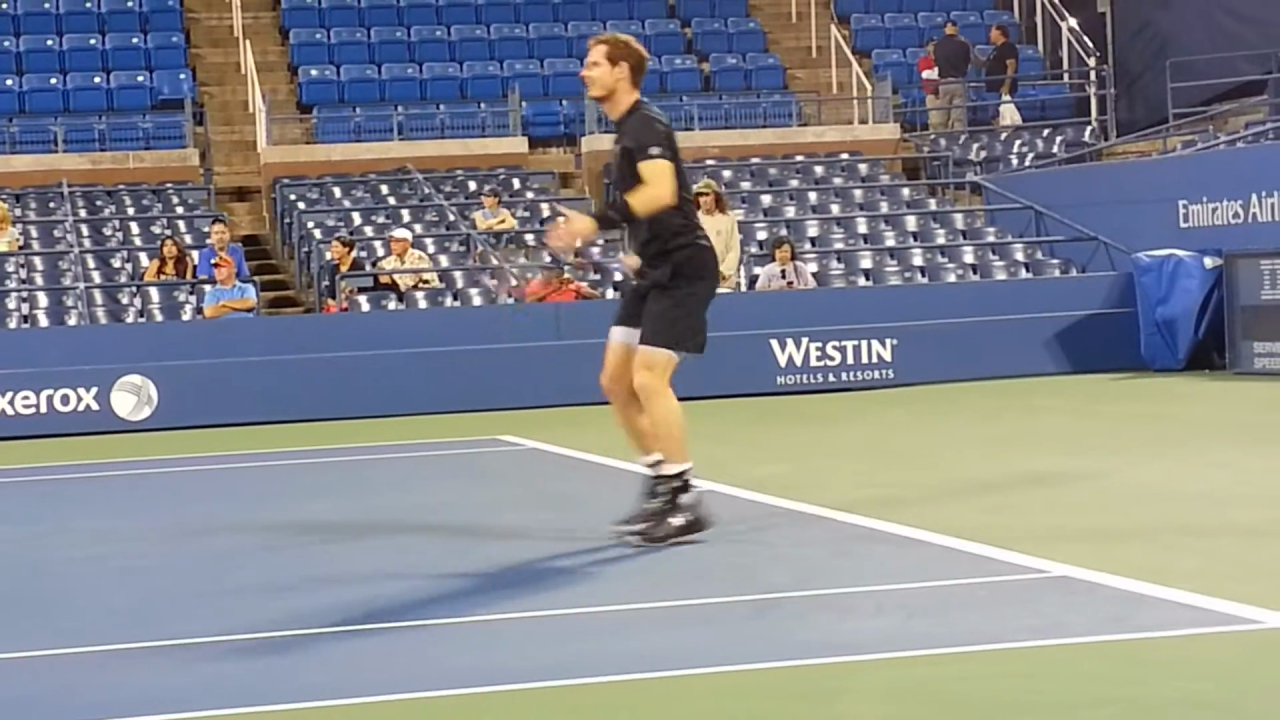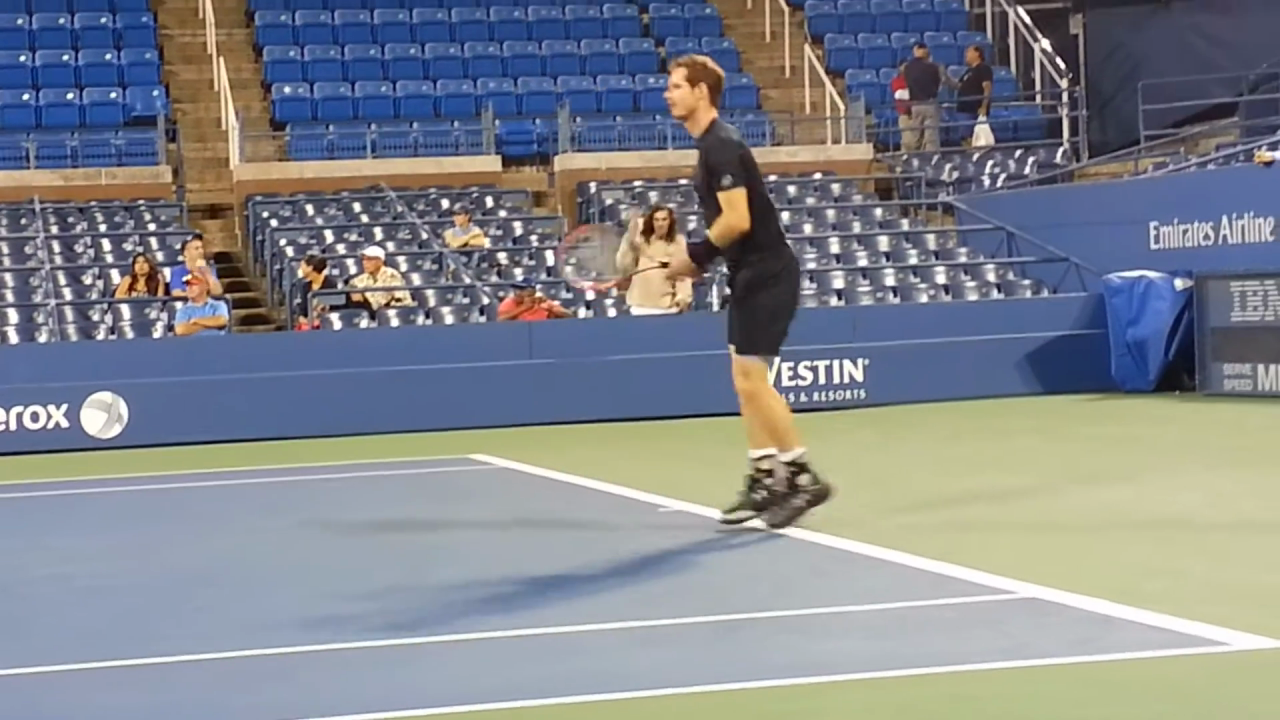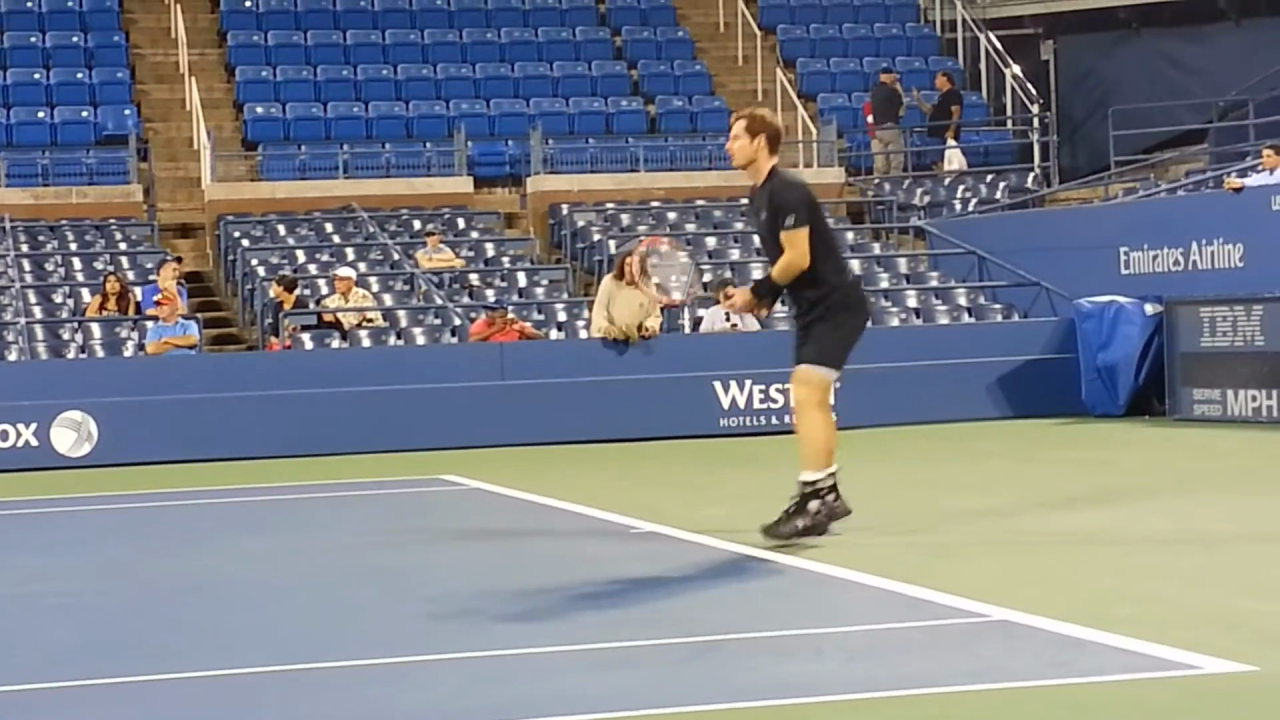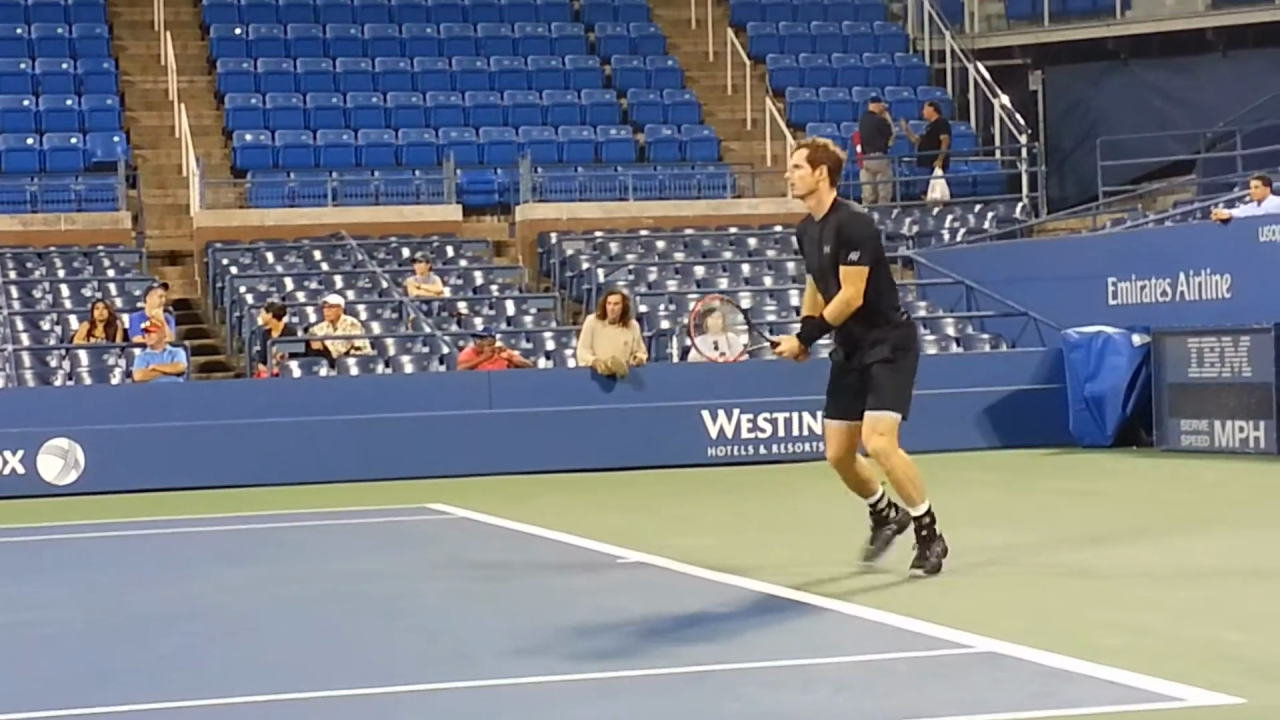
dt=0.5s
person 1, frame 1
left shoulder: (645, 124)
right shoulder: (630, 128)
left elbow: (662, 191)
left wrist: (596, 222)
left hip: (683, 270)
right hip: (657, 270)
left knee: (646, 380)
right knee: (616, 378)
left ankle: (681, 504)
right ankle: (663, 485)
person 1, frame 2
left shoulder: (722, 145)
right shoulder: (711, 144)
left elbow: (737, 221)
left wrist: (693, 255)
right wrist: (703, 257)
left hip: (767, 274)
right hip: (749, 274)
left knee: (751, 380)
right knee: (745, 381)
left ankle: (802, 479)
right ankle: (764, 484)
person 1, frame 3
left shoulder: (787, 189)
right shoulder: (760, 194)
left elbow: (798, 259)
left wrist: (756, 293)
right wrist: (761, 296)
left hip: (837, 306)
right hip: (812, 308)
left knee: (805, 396)
right knee: (808, 403)
left ankle: (810, 503)
right ankle: (827, 495)
person 1, frame 4
left shoulder: (854, 223)
right shoulder: (806, 230)
left elbow: (852, 296)
left wrist: (804, 336)
right wrist: (804, 334)
left hip: (889, 345)
right hip: (850, 349)
left knee: (878, 443)
right knee: (838, 454)
left ankle: (928, 532)
right ankle: (886, 513)
